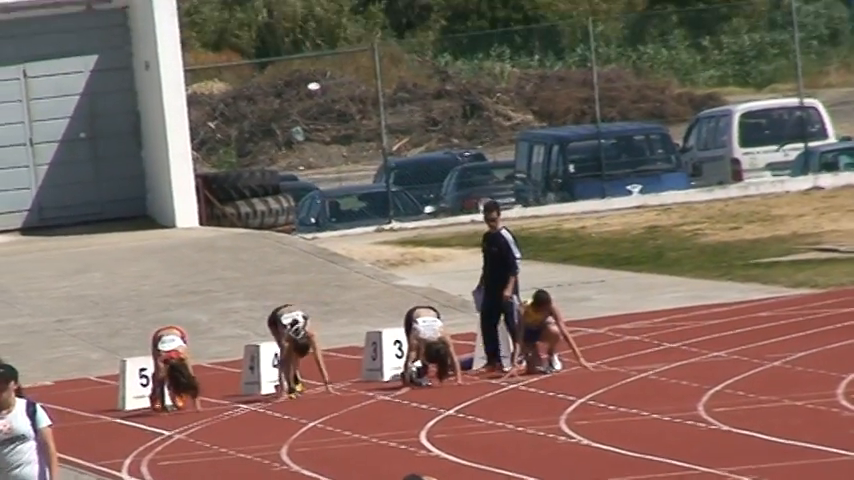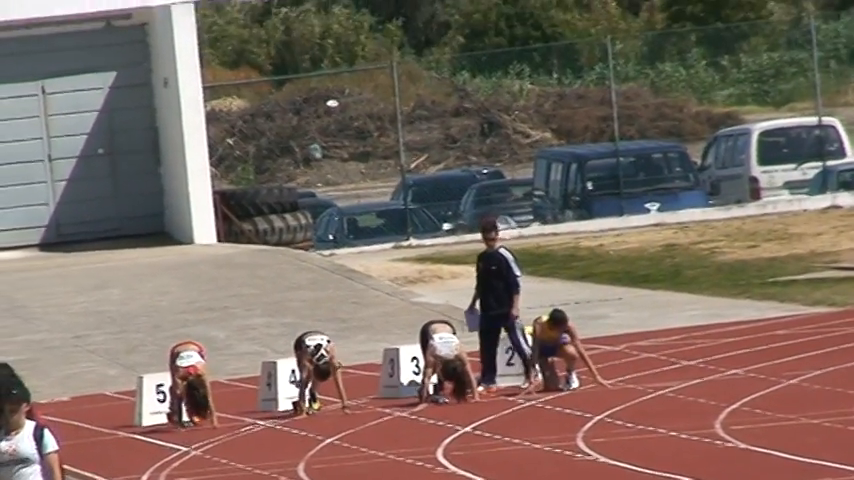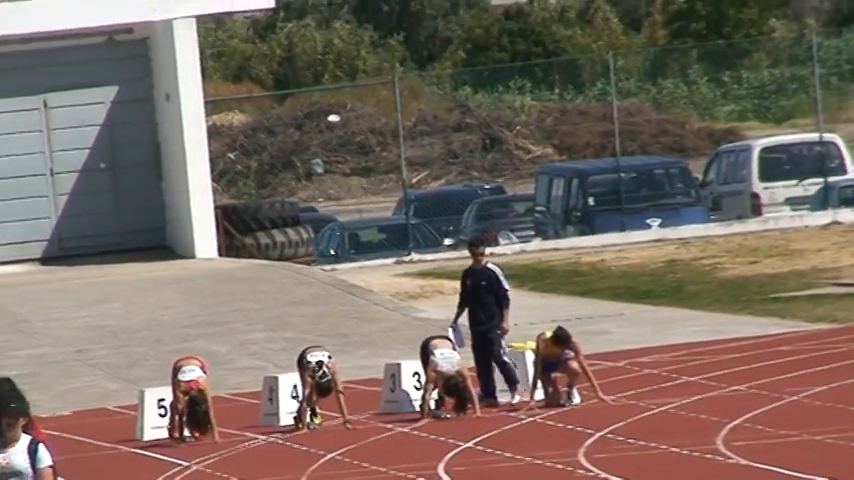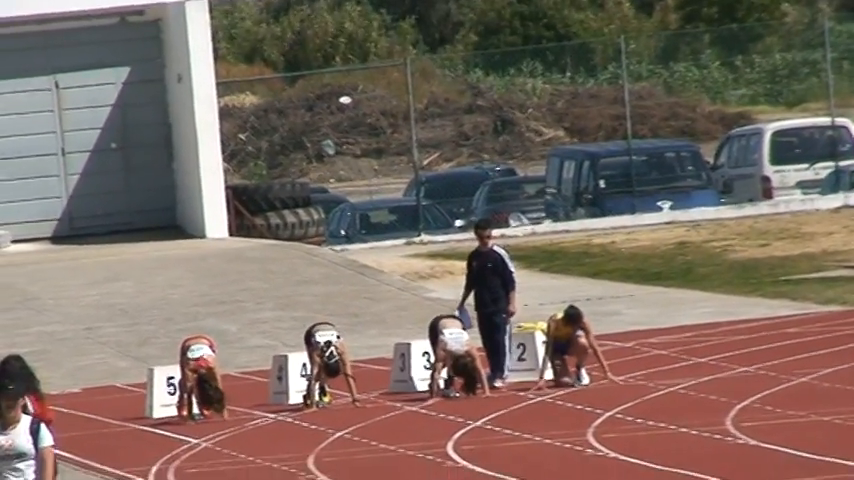
dt=0.3s
person 1, frame 1
left shoulder: (506, 237)
right shoulder: (486, 237)
left elbow: (515, 265)
left wrist: (509, 288)
right wrist: (481, 283)
left hip: (506, 290)
right hip: (490, 290)
left knee: (513, 325)
right knee: (487, 325)
right ankle: (493, 361)
person 1, frame 2
left shoulder: (506, 256)
right shoulder: (482, 257)
left elbow: (516, 283)
left wrist: (515, 307)
right wrist: (473, 303)
left hip: (506, 310)
right hip: (487, 310)
left knee: (518, 342)
right knee: (487, 346)
left ankle: (532, 374)
right ankle: (487, 380)
person 1, frame 3
left shoulder: (494, 271)
right shoulder: (467, 274)
left elbow: (505, 298)
right elbow: (463, 300)
left wrist: (505, 320)
right wrist: (455, 320)
left hip: (494, 324)
right hip: (476, 325)
left knee: (499, 357)
right knee: (481, 362)
left ankle: (514, 389)
right ankle: (489, 395)
person 1, frame 4
left shoulder: (500, 254)
right shoulder: (473, 256)
left elbow: (510, 280)
right elbow: (470, 282)
left wrist: (512, 303)
right wrist: (462, 302)
left hip: (500, 306)
right hip: (482, 307)
left knee: (500, 340)
right knee: (488, 342)
left ankle: (499, 375)
right ankle: (495, 374)
